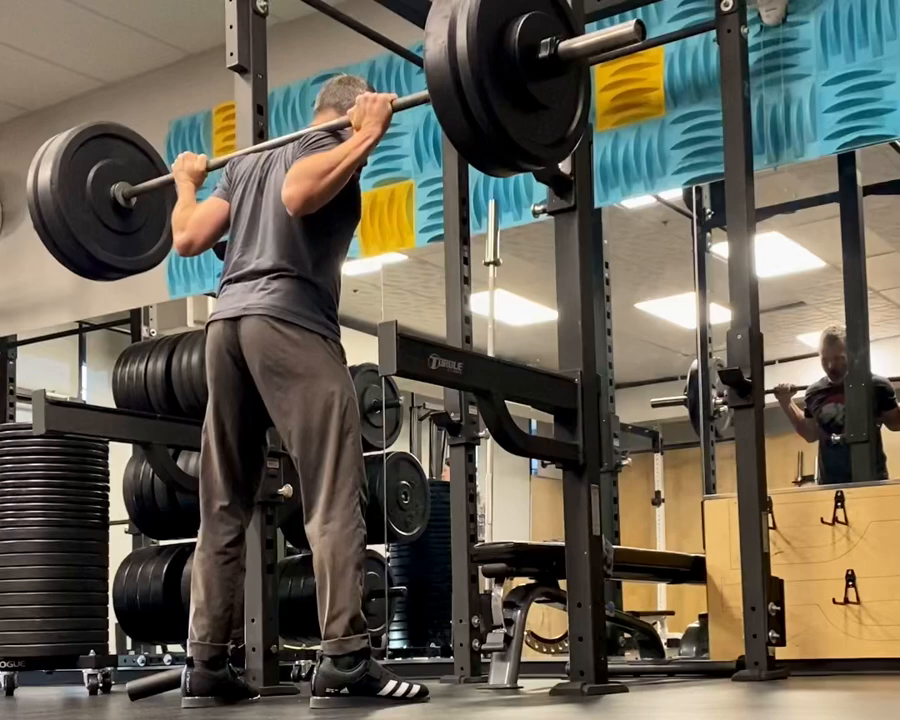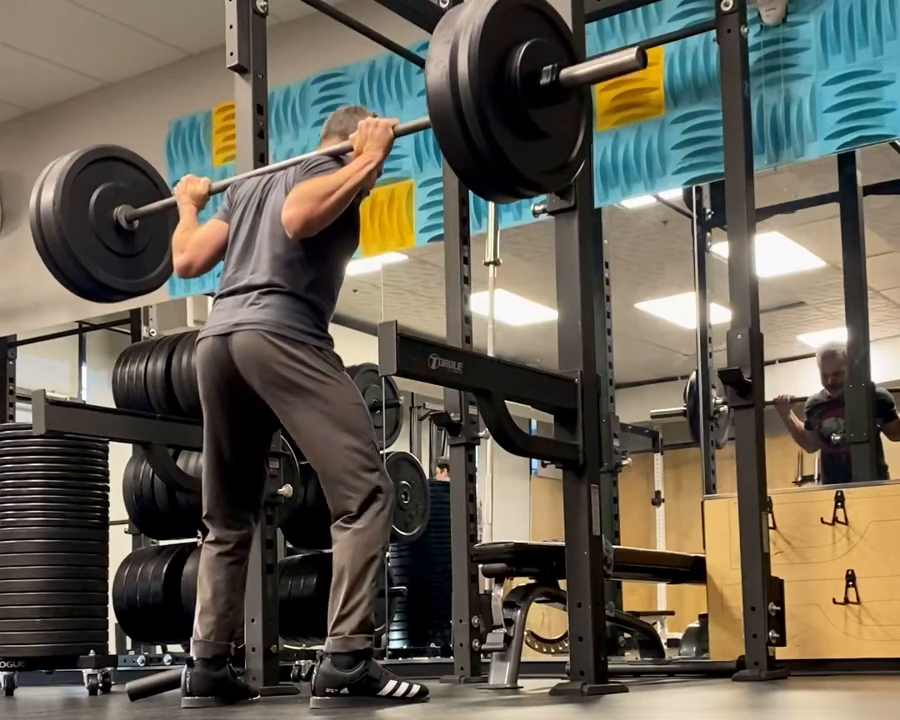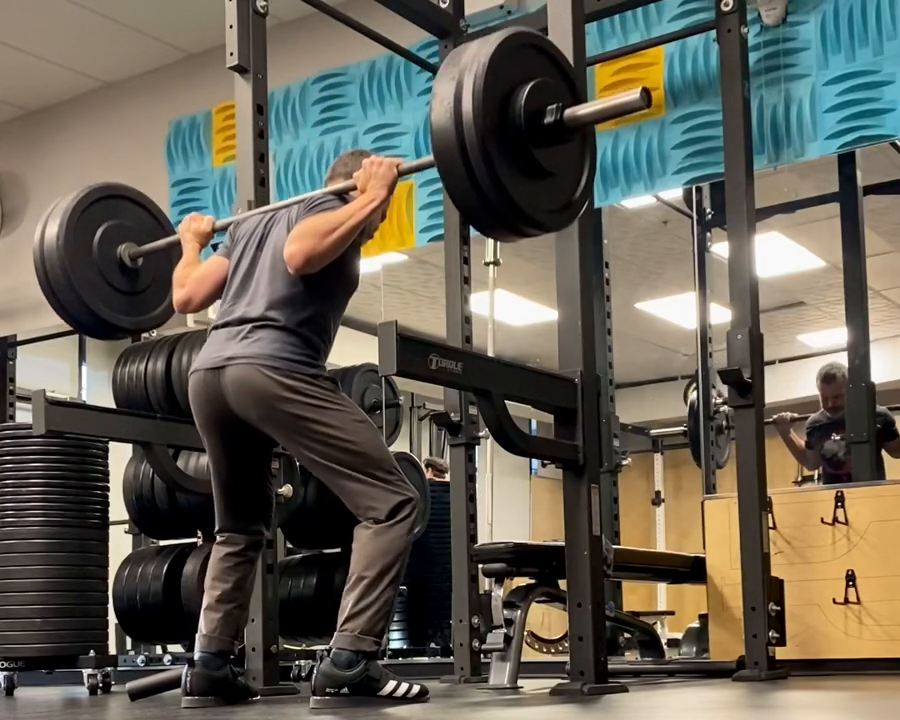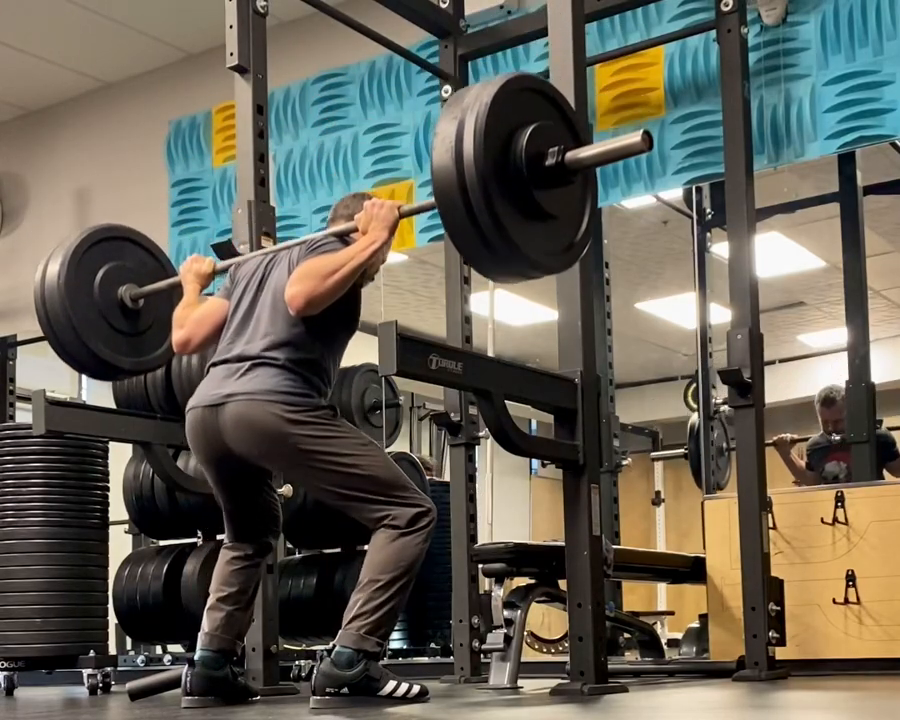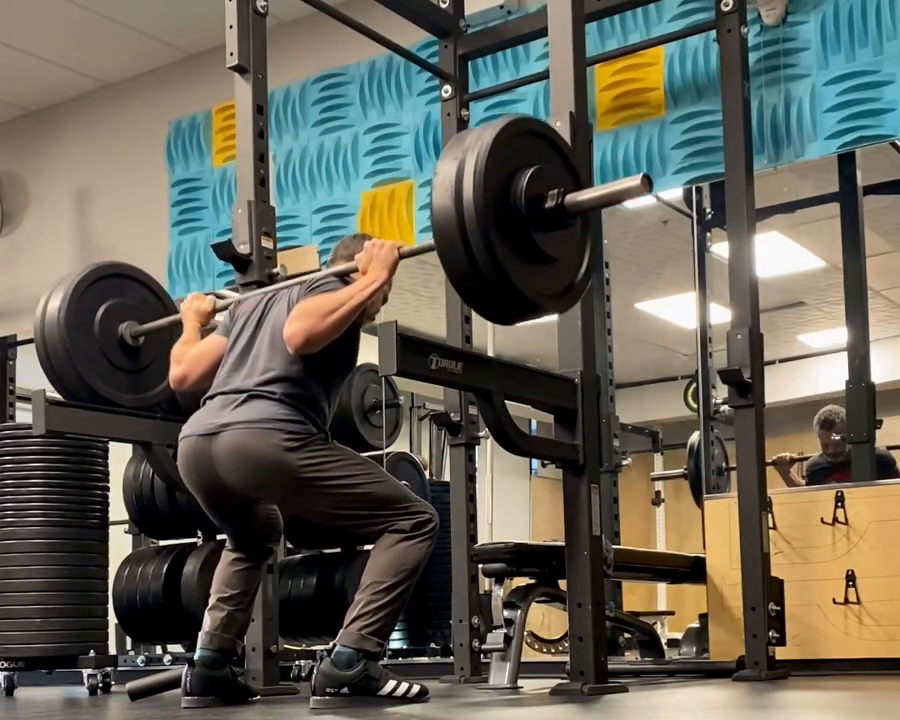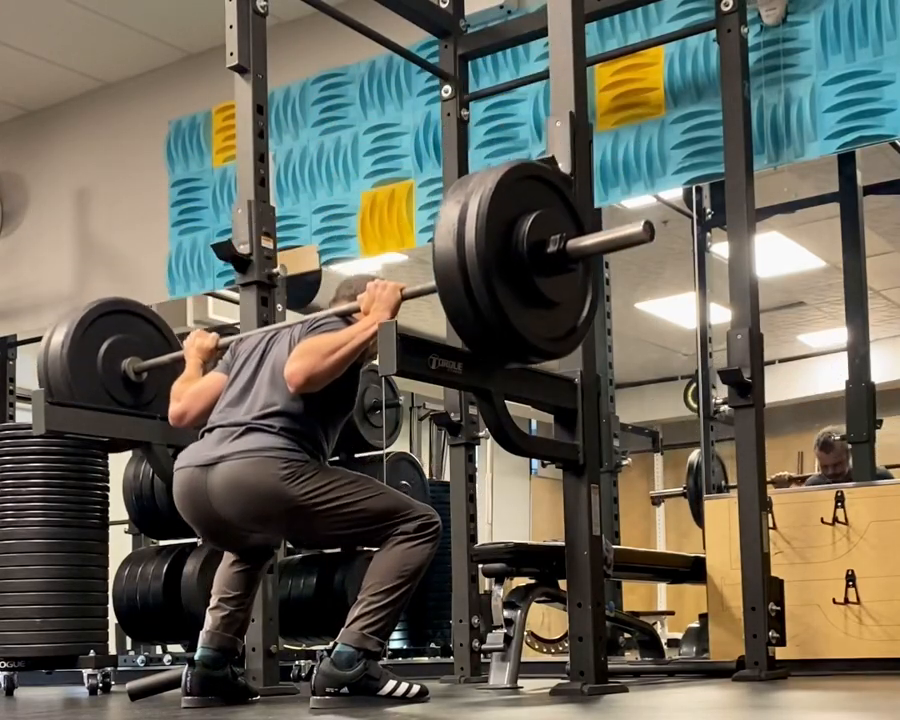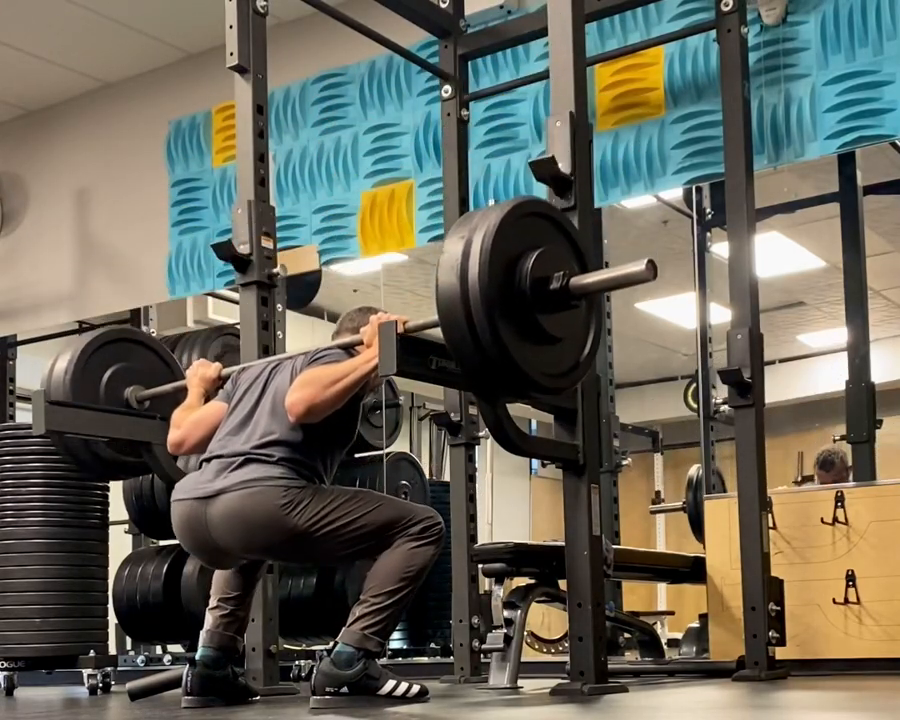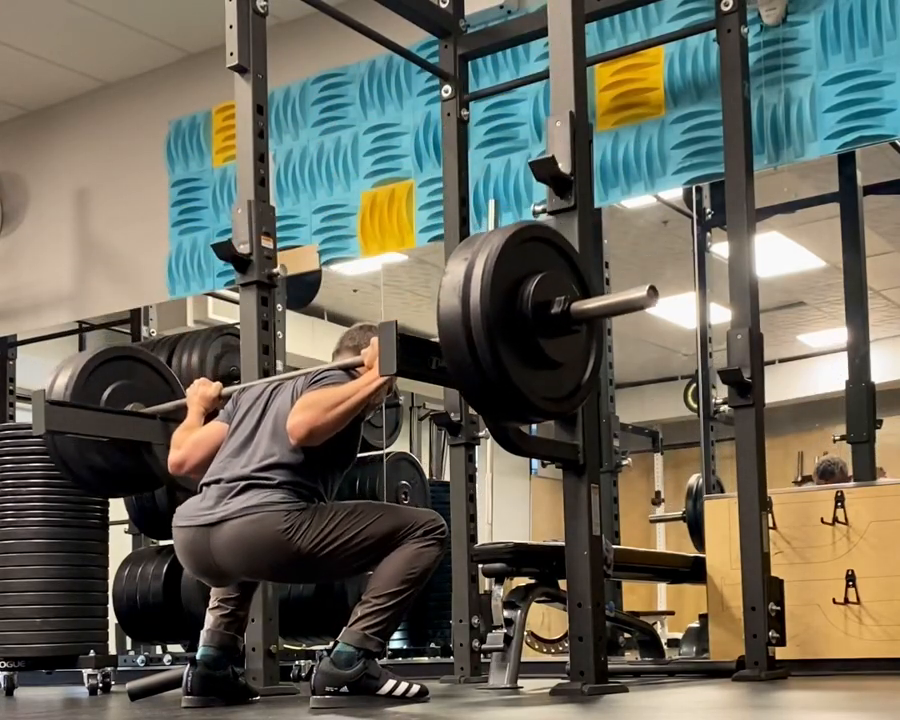
dt=0.3s
person 1, frame 1
left shoulder: (247, 163)
right shoulder: (332, 145)
left elbow: (188, 238)
right elbow: (299, 194)
left wrist: (187, 185)
right wrist: (370, 134)
left hip: (226, 324)
right hip: (286, 323)
left knee: (224, 507)
right knee: (334, 496)
left ankle: (206, 664)
right ankle: (345, 662)
person 1, frame 2
left shoulder: (250, 184)
right shoulder: (336, 169)
left elbow: (187, 260)
right elbow: (298, 216)
left wrist: (189, 205)
right wrist: (372, 157)
left hip: (217, 340)
right hip: (279, 336)
left knee: (228, 514)
right knee: (363, 494)
left ankle: (208, 663)
right ankle: (346, 662)
person 1, frame 3
left shoulder: (254, 223)
right shoulder: (336, 210)
left elbow: (185, 297)
right elbow: (301, 254)
left wrist: (192, 244)
right wrist: (374, 196)
left hip: (208, 375)
right hip: (271, 370)
left knee: (241, 525)
right knee: (389, 501)
left ankle: (209, 665)
right ankle: (348, 663)
person 1, frame 4
left shoulder: (253, 264)
right shoulder: (337, 249)
left elbow: (185, 337)
right elbow: (301, 295)
left wrist: (193, 284)
right wrist: (376, 237)
left hip: (205, 413)
right hip: (272, 406)
left knee: (250, 535)
right knee: (408, 514)
left ankle: (210, 666)
right ankle: (349, 664)
person 1, frame 5
left shoulder: (254, 302)
right shoulder: (337, 290)
left elbow: (182, 375)
right elbow: (299, 334)
left wrist: (192, 323)
right wrist: (375, 278)
left hip: (195, 446)
right hip: (262, 439)
left knee: (253, 539)
right knee: (412, 520)
left ankle: (210, 666)
right ankle: (348, 665)
person 1, frame 6
left shoulder: (253, 340)
right shoulder: (339, 328)
left elbow: (181, 411)
right elbow: (300, 373)
left wrist: (195, 359)
right wrist: (376, 319)
left hip: (191, 479)
right hip: (259, 471)
left knee: (251, 544)
right knee: (416, 525)
left ankle: (211, 666)
right ankle: (348, 665)
person 1, frame 7
left shoulder: (255, 370)
right shoulder: (339, 359)
left elbow: (180, 439)
right elbow: (301, 402)
left wrist: (197, 389)
right wrist: (378, 354)
left hip: (188, 513)
right hip: (256, 503)
left knee: (245, 548)
right knee: (421, 527)
left ankle: (210, 667)
right ankle: (347, 667)
person 1, frame 8
left shoulder: (255, 390)
right shoulder: (339, 379)
left elbow: (181, 460)
right elbow: (302, 427)
left wrist: (197, 408)
right wrist: (379, 374)
left hip: (191, 540)
right hip: (260, 528)
right knee: (424, 530)
left ankle: (211, 666)
right ankle: (347, 667)
